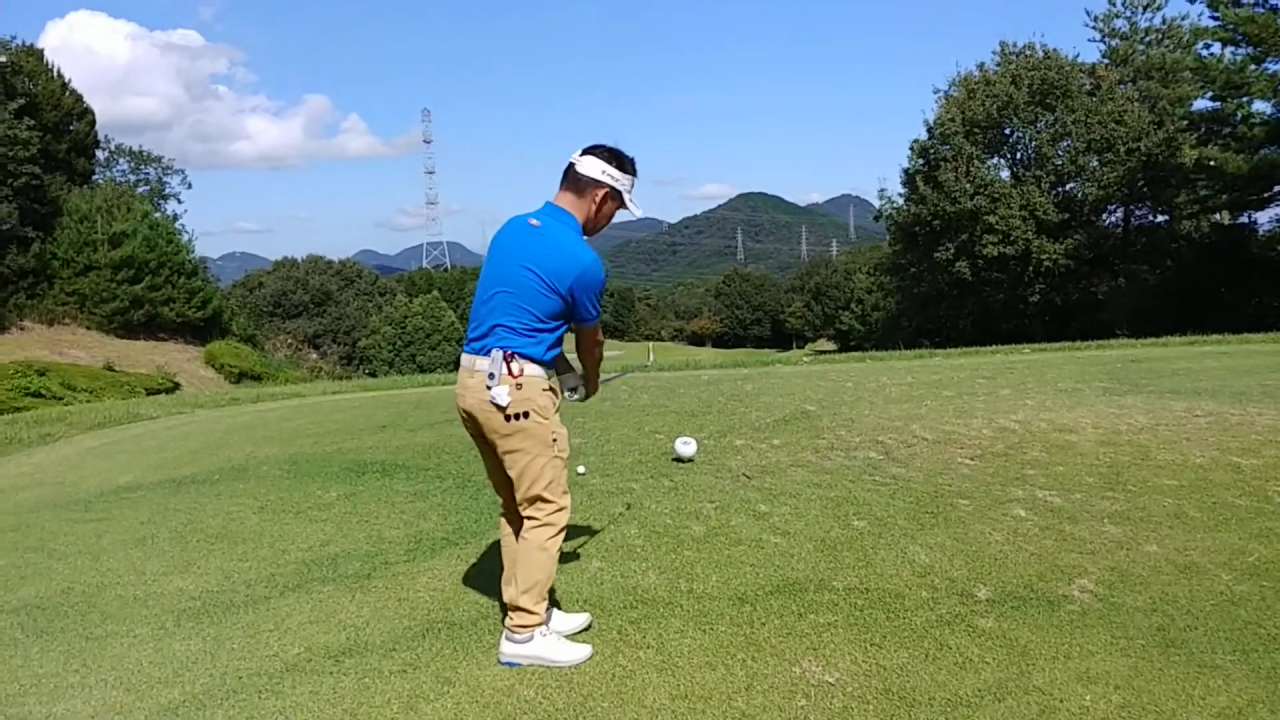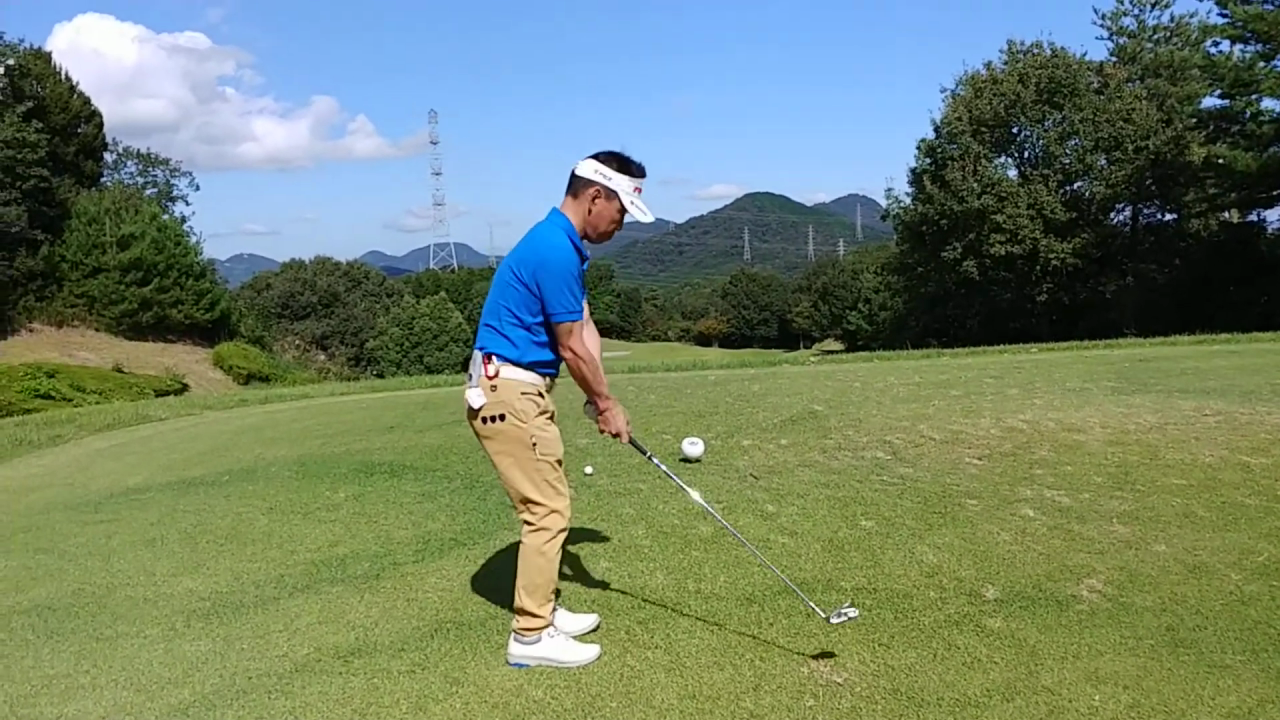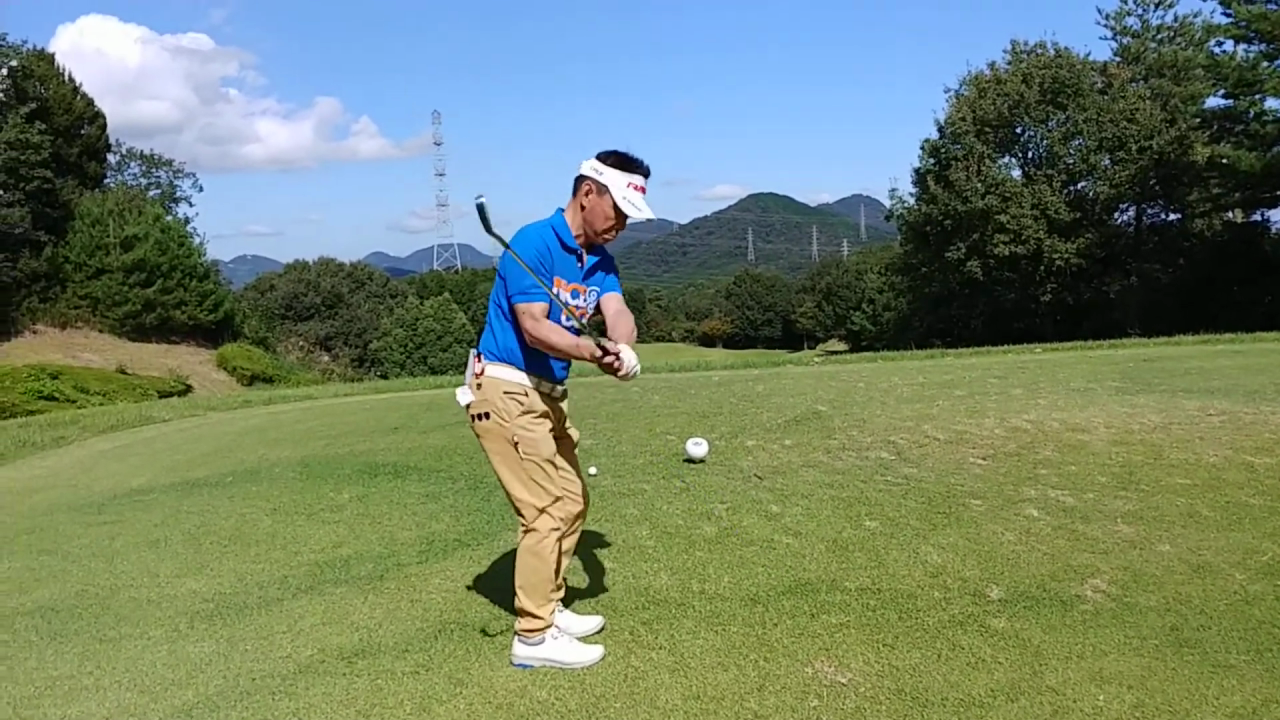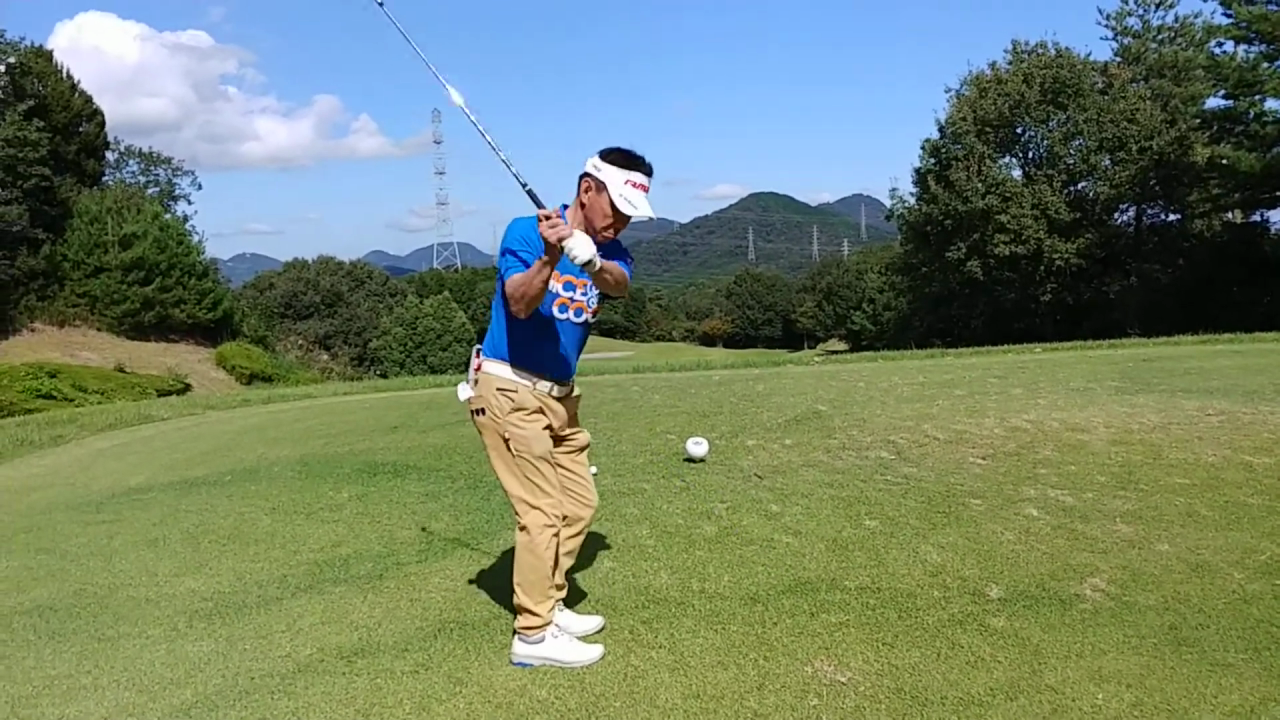
dt=0.2s
person 1, frame 1
left shoulder: (514, 229)
right shoulder: (581, 260)
right elbow: (590, 341)
left wrist: (561, 373)
right wrist: (587, 381)
left hip: (479, 380)
right hip: (515, 387)
left knee: (520, 505)
right knee: (546, 508)
left ankle: (529, 608)
right ankle: (523, 634)
person 1, frame 2
left shoulder: (570, 250)
right shoulder: (554, 250)
left elbow: (585, 333)
right elbow: (570, 345)
left wrist: (602, 400)
right wrist: (606, 406)
left hip: (519, 390)
right hip: (509, 391)
left knee: (545, 506)
right knee: (547, 511)
left ankle: (541, 608)
right ankle: (531, 636)
person 1, frame 3
left shoulder: (601, 261)
right shoulder: (533, 243)
left elbow: (619, 310)
right elbow: (535, 330)
left wrist: (622, 348)
right wrist: (591, 353)
left hip: (547, 395)
right hip: (507, 392)
left knee: (571, 503)
right knee: (544, 514)
left ankle: (547, 609)
right ankle: (534, 636)
person 1, frame 4
left shoulder: (614, 253)
right shoulder: (526, 233)
left elbow: (617, 284)
right elbow: (519, 303)
left wrist: (588, 255)
right wrist: (548, 251)
left hip: (560, 394)
right hip: (510, 389)
left knee: (578, 504)
right knee: (541, 513)
left ankle: (548, 608)
right ankle: (532, 635)
